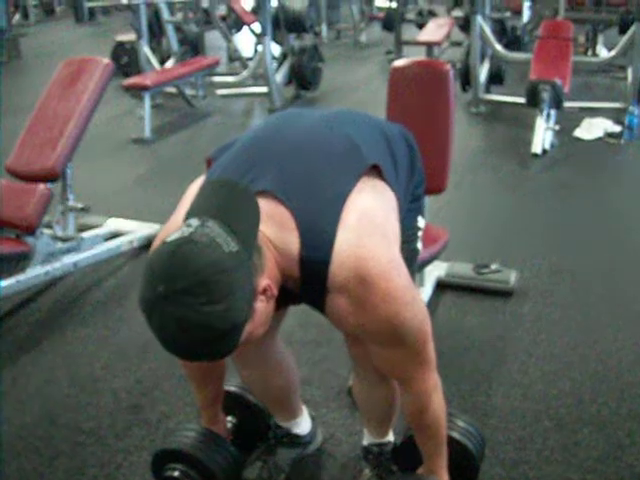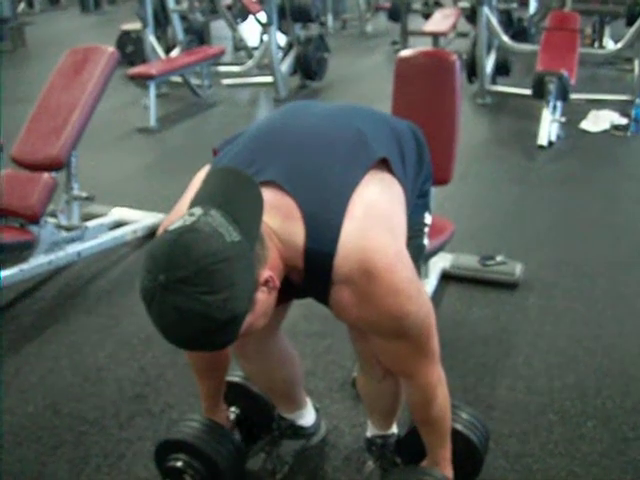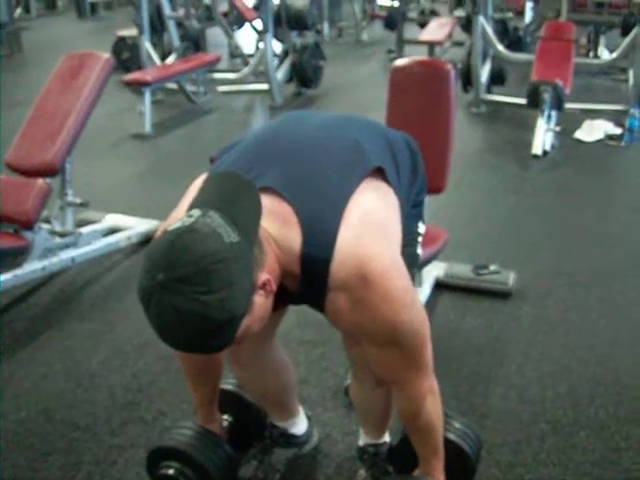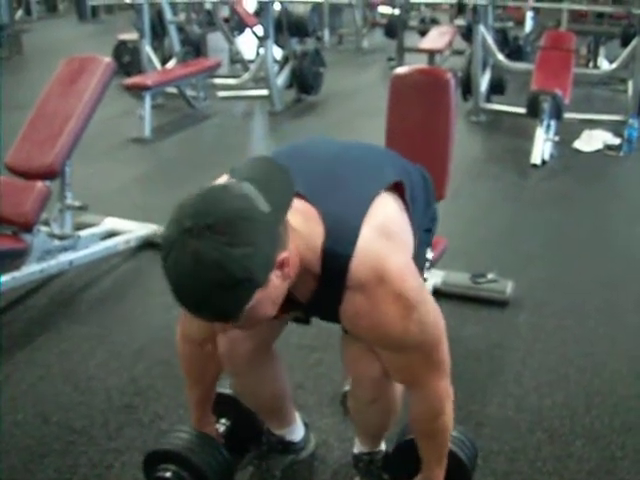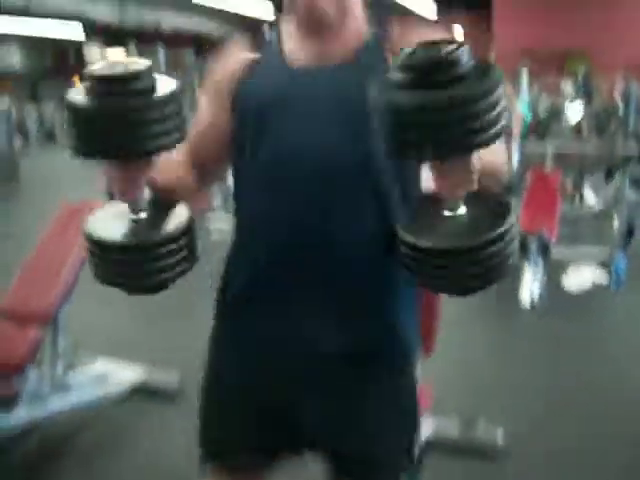
dt=1s
person 1, frame 1
left shoulder: (362, 275)
right shoulder: (174, 251)
left elbow: (418, 379)
right elbow: (198, 336)
right wrist: (212, 422)
left knee: (369, 350)
right knee: (247, 343)
left ankle: (379, 450)
right ankle: (294, 432)
person 1, frame 2
left shoulder: (367, 268)
right shoulder: (181, 237)
left elbow: (422, 373)
right elbow: (203, 326)
right wrist: (213, 411)
left knee: (376, 347)
right knee: (249, 337)
left ankle: (383, 441)
right ankle: (298, 422)
person 1, frame 3
left shoulder: (362, 272)
right shoulder: (180, 240)
left elbow: (414, 382)
right elbow: (195, 334)
right wrist: (207, 419)
left knee: (369, 355)
right knee: (244, 346)
left ankle: (375, 449)
right ankle: (290, 431)
person 1, frame 4
left shoulder: (378, 278)
right shoulder: (213, 236)
left elbow: (431, 382)
right elbow: (197, 338)
right wrist: (202, 424)
left knee: (371, 367)
right knee: (237, 349)
right ankle: (287, 437)
person 1, frame 5
right shoulder: (241, 70)
right elbow: (195, 169)
left wrist: (465, 162)
right wrist: (147, 172)
left hip: (367, 335)
right hip: (252, 324)
